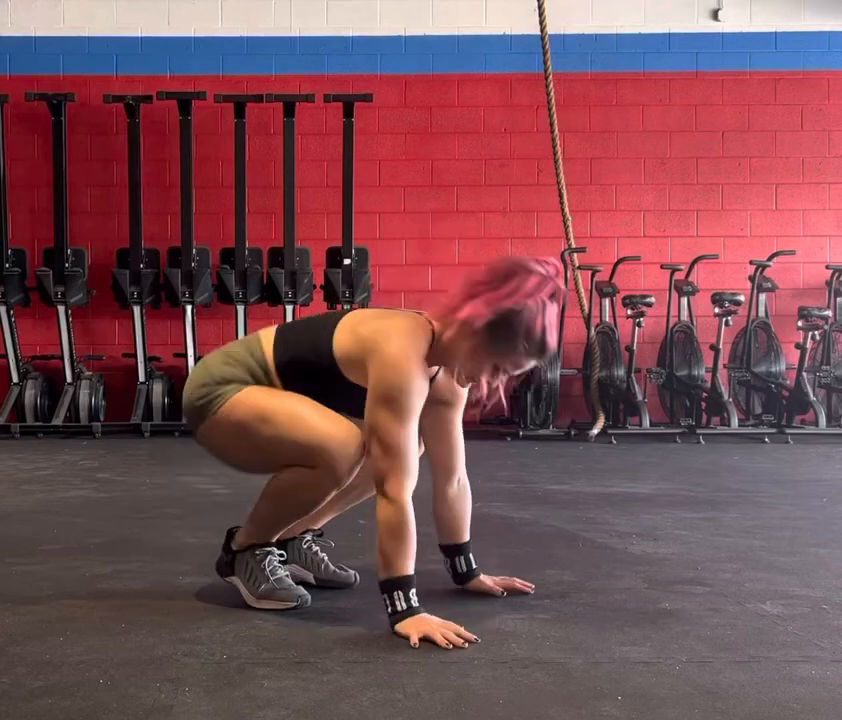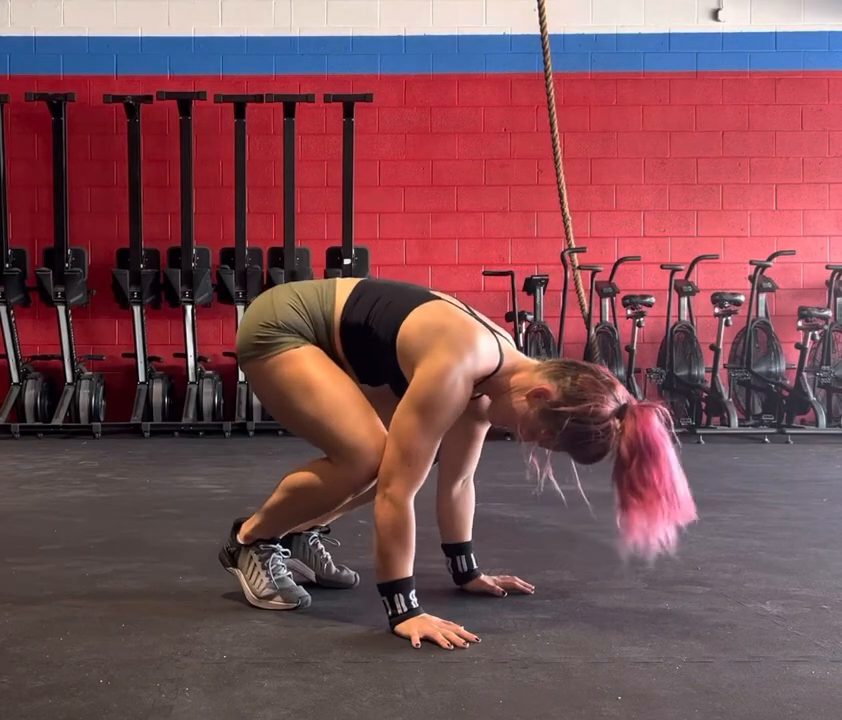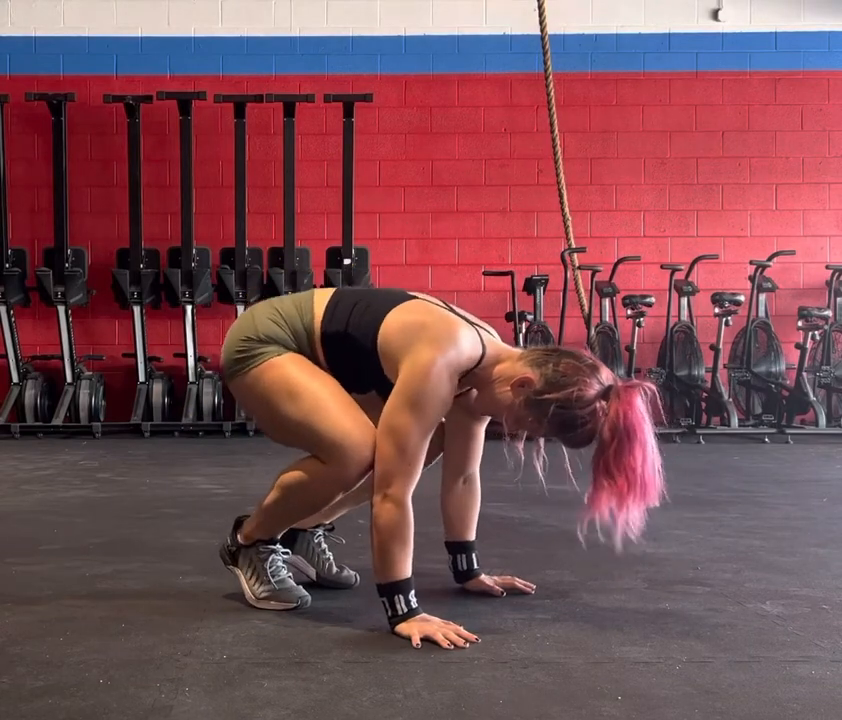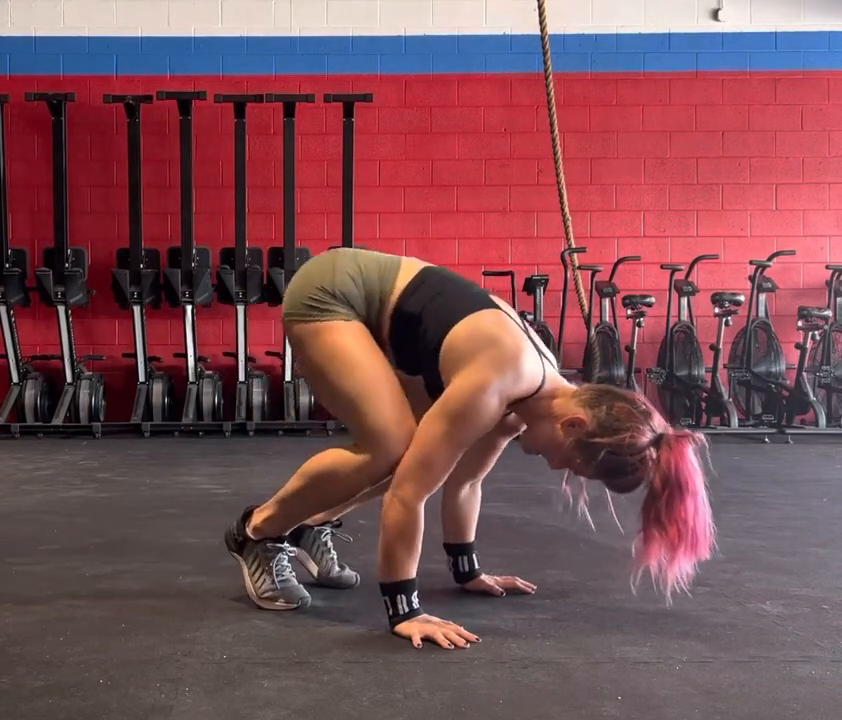
dt=1s
person 1, frame 1
left shoulder: (446, 370)
right shoulder: (402, 355)
left elbow: (451, 477)
right elbow: (394, 491)
left wrist: (467, 571)
right wrist: (405, 609)
left hip: (268, 392)
right hip: (221, 385)
left knee: (402, 450)
right knee: (343, 447)
left ankle: (294, 539)
right ankle: (247, 550)
person 1, frame 2
left shoulder: (498, 371)
right shoulder: (455, 369)
left elbow: (455, 479)
right elbow: (396, 491)
left wrist: (467, 571)
right wrist: (405, 611)
left hip: (331, 332)
right hip: (281, 322)
left knee: (405, 454)
right knee: (366, 457)
left ankle: (298, 536)
right ankle: (251, 542)
person 1, frame 3
left shoulder: (485, 364)
right shoulder: (440, 363)
left elbow: (462, 475)
right elbow: (392, 490)
left wrist: (468, 570)
right wrist: (404, 610)
left hip: (315, 349)
right hip: (264, 340)
left knee: (423, 441)
right knee: (357, 451)
left ankle: (302, 531)
right ankle: (250, 541)
person 1, frame 4
left shoulder: (536, 390)
right shoulder: (495, 382)
left elbow: (462, 476)
right elbow: (408, 490)
left wrist: (468, 569)
right wrist: (404, 610)
left hip: (370, 302)
right hip: (330, 291)
left knee: (424, 446)
right knee: (390, 448)
left ankle: (312, 525)
right ankle: (259, 531)
